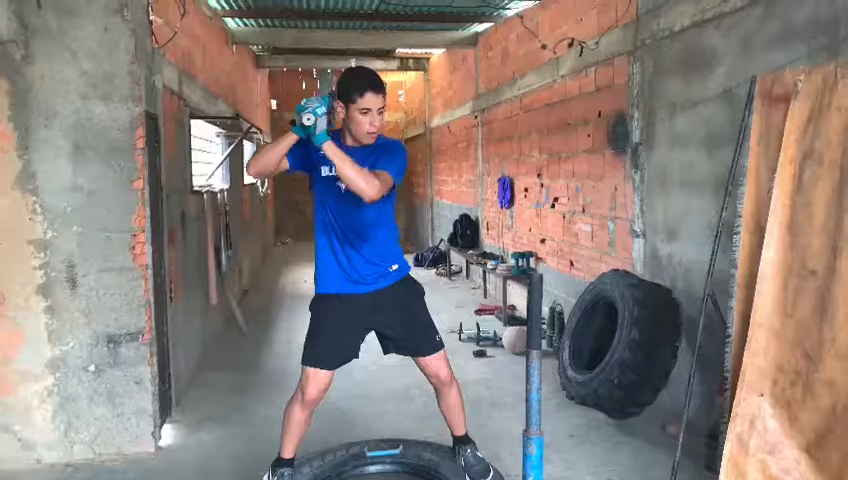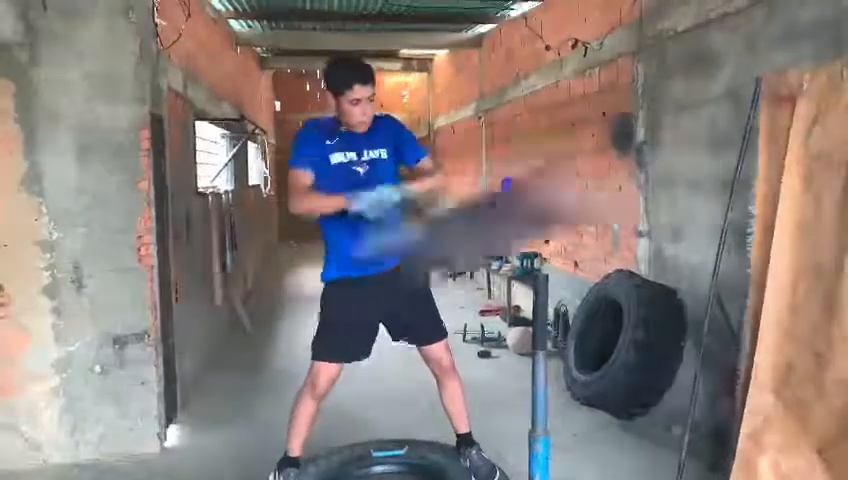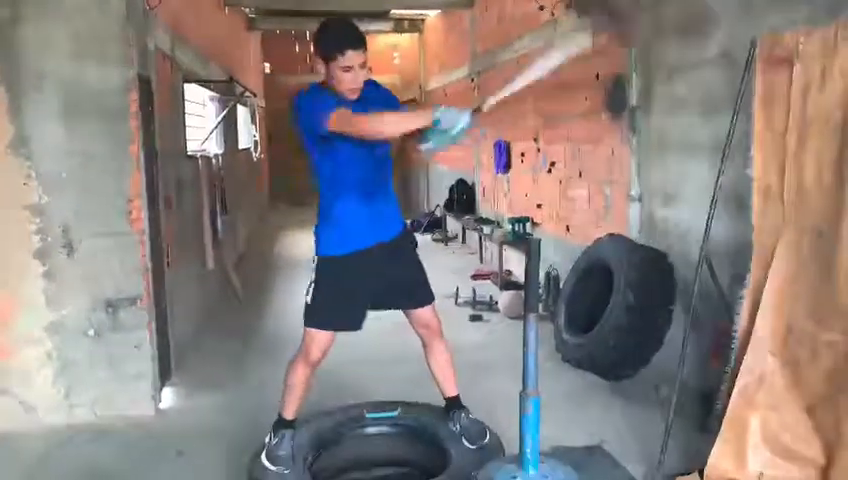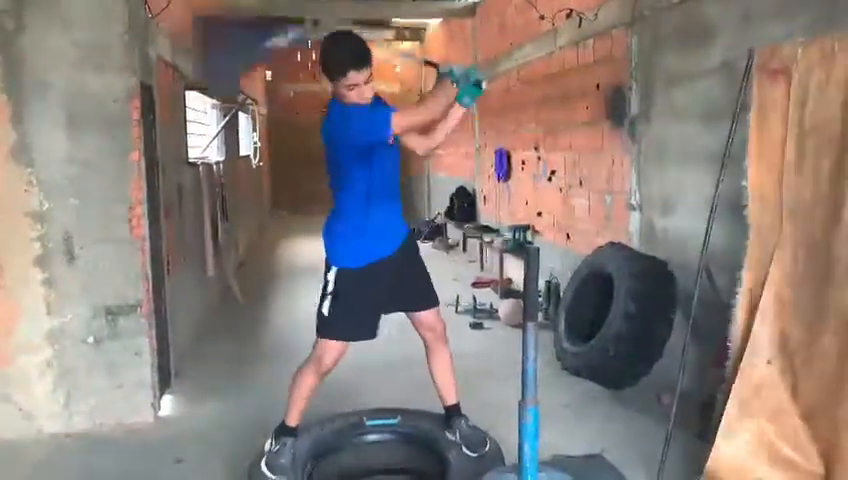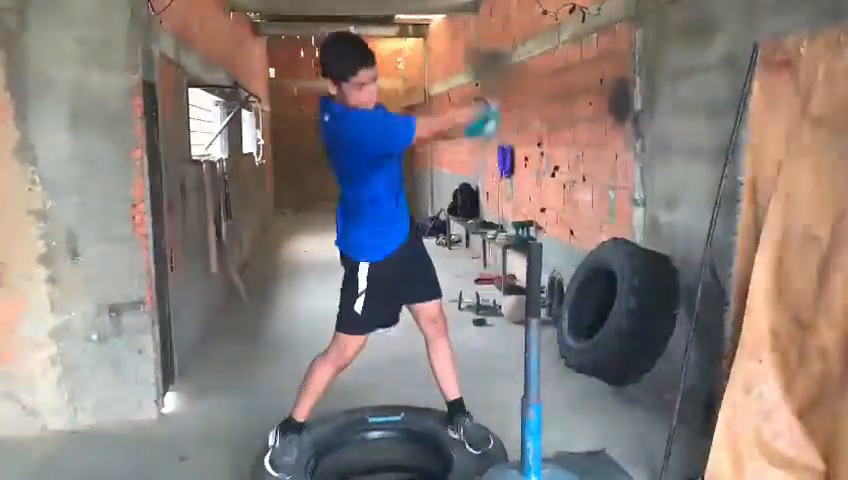
dt=1s
person 1, frame 1
left shoulder: (392, 151)
right shoulder: (315, 147)
left elbow: (372, 190)
right elbow: (256, 168)
left wrist: (325, 141)
right wrist: (299, 130)
left hip: (393, 285)
right hip: (337, 293)
left knee: (441, 374)
right knee: (310, 391)
left ankle: (463, 446)
person 1, frame 2
left shoulder: (389, 129)
right shoulder: (312, 137)
left elbow: (432, 175)
right elbow: (299, 201)
left wrist: (399, 190)
right wrist: (352, 199)
left hip: (398, 270)
right hip: (346, 279)
left knee: (443, 363)
right knee: (319, 381)
person 1, frame 3
left shoulder: (374, 94)
right shoulder: (309, 103)
left elbow: (404, 125)
right elbow: (362, 127)
left wrist: (436, 122)
right wrist: (437, 116)
left hip: (391, 236)
right hip: (341, 248)
left knee: (430, 327)
right knee: (313, 350)
left ankle: (455, 410)
right ankle: (283, 429)
person 1, frame 4
left shoulder: (368, 105)
right shoulder: (345, 119)
left elbow: (422, 144)
right elbow: (422, 114)
left wrist: (463, 102)
right wrist: (449, 84)
left hip: (396, 242)
right hip: (353, 257)
left knee: (435, 330)
right knee: (325, 357)
left ankle: (454, 418)
right ankle: (285, 435)
person 1, frame 5
left shoulder: (360, 101)
right shoulder: (354, 126)
left elbow: (415, 125)
right elbow: (431, 128)
left wrist: (466, 113)
right wrist: (479, 110)
left hip: (401, 234)
right hip: (370, 251)
left knee: (435, 323)
right knee: (344, 350)
left ankle: (457, 415)
right ankle: (290, 430)
